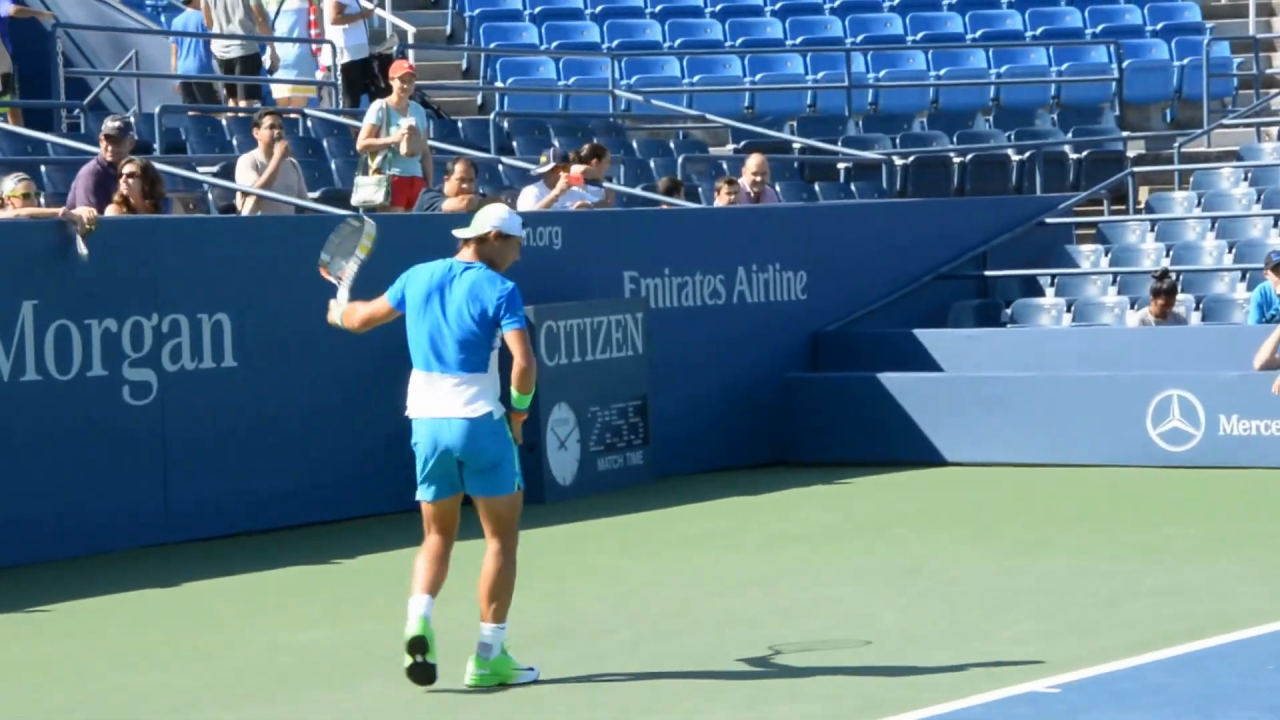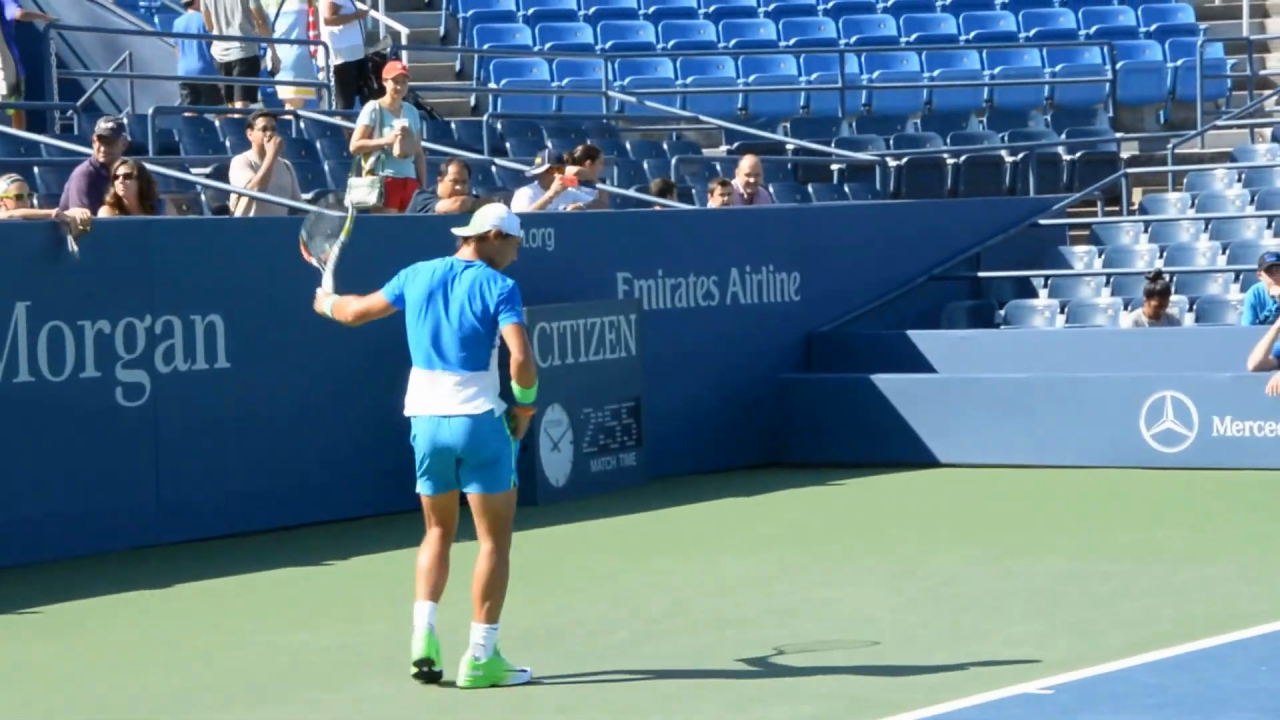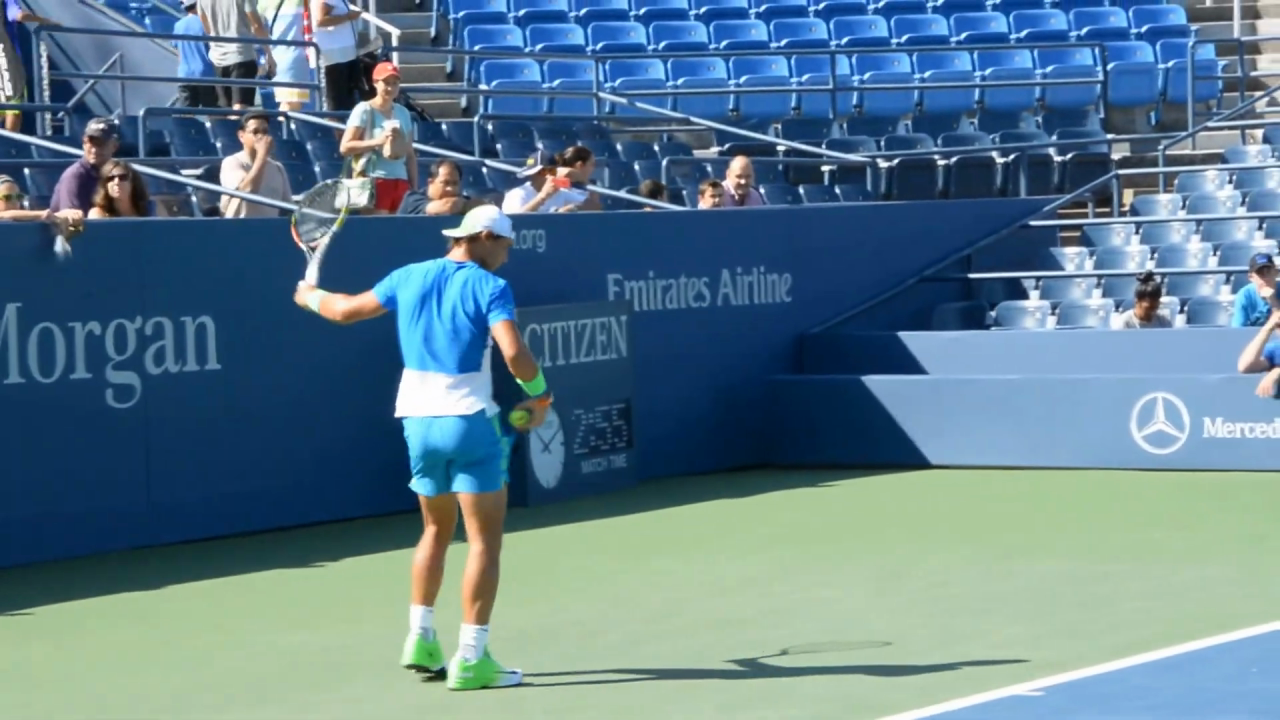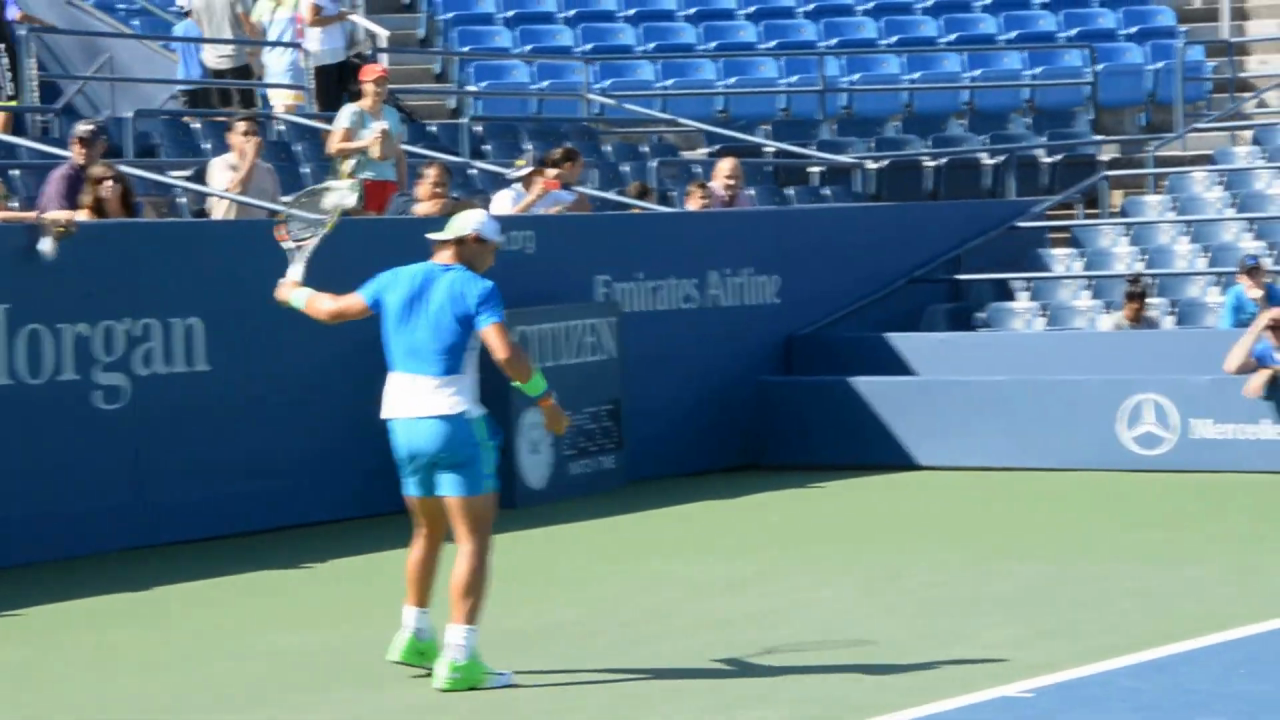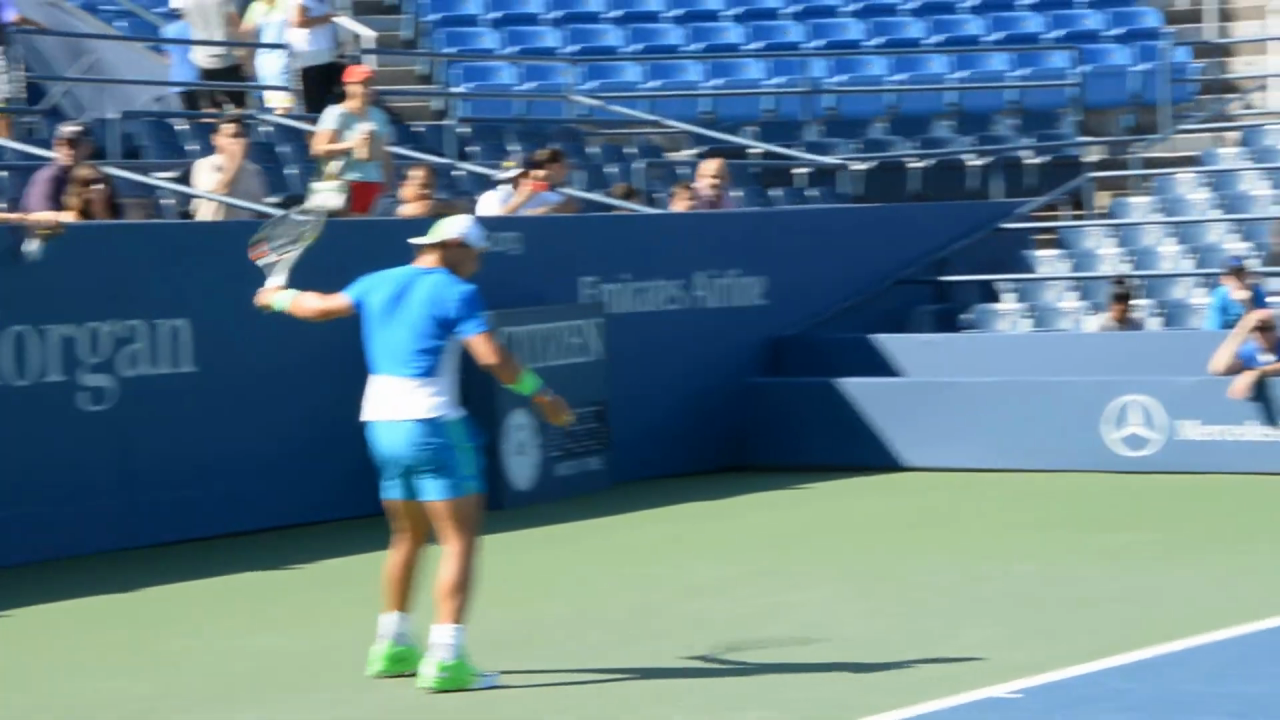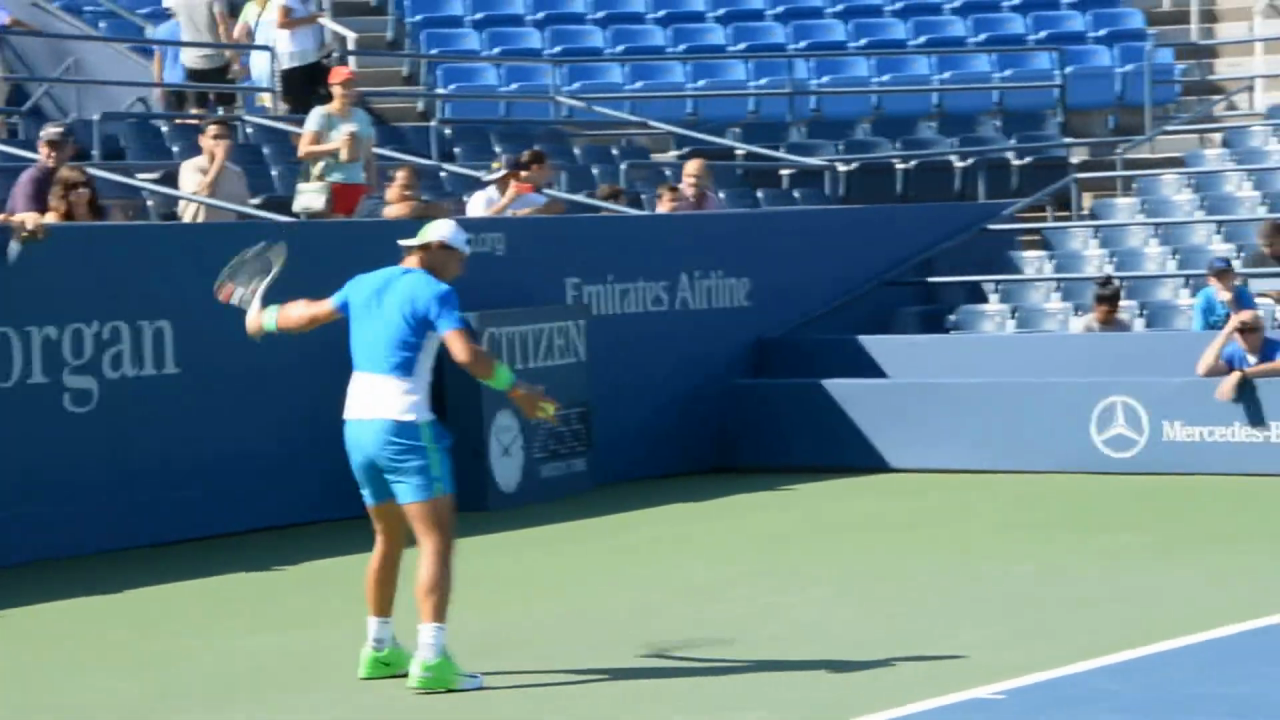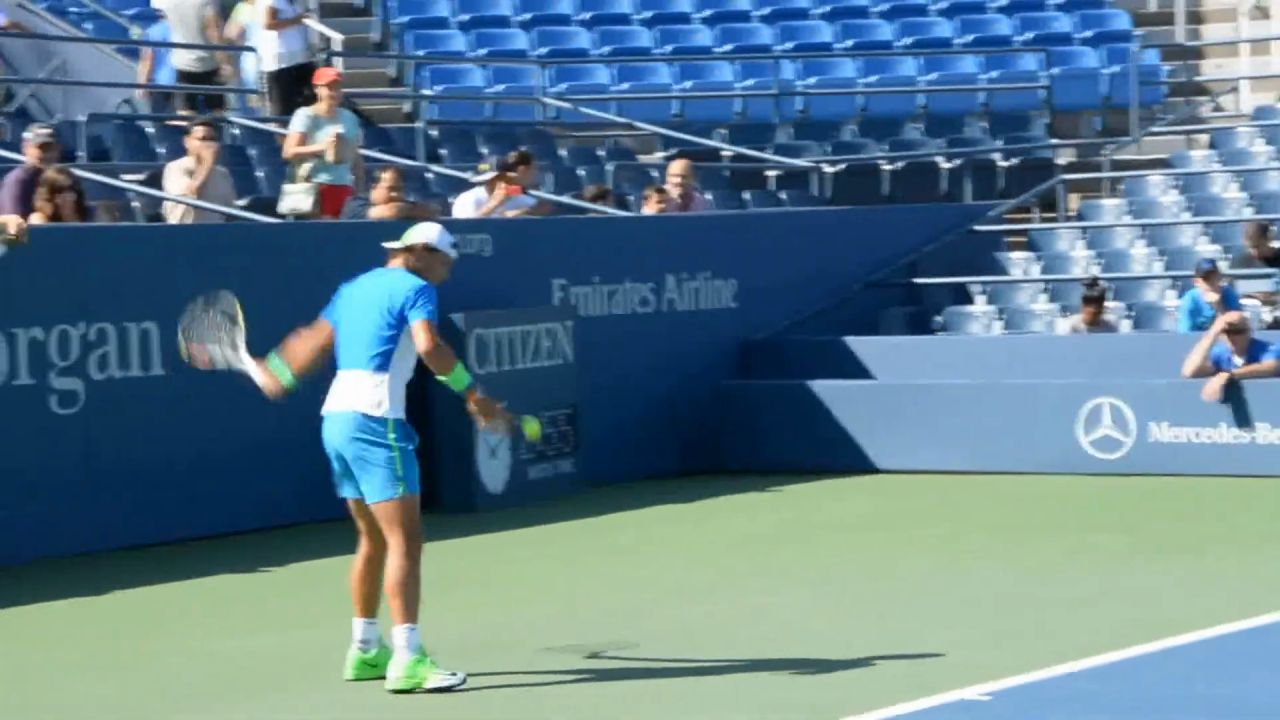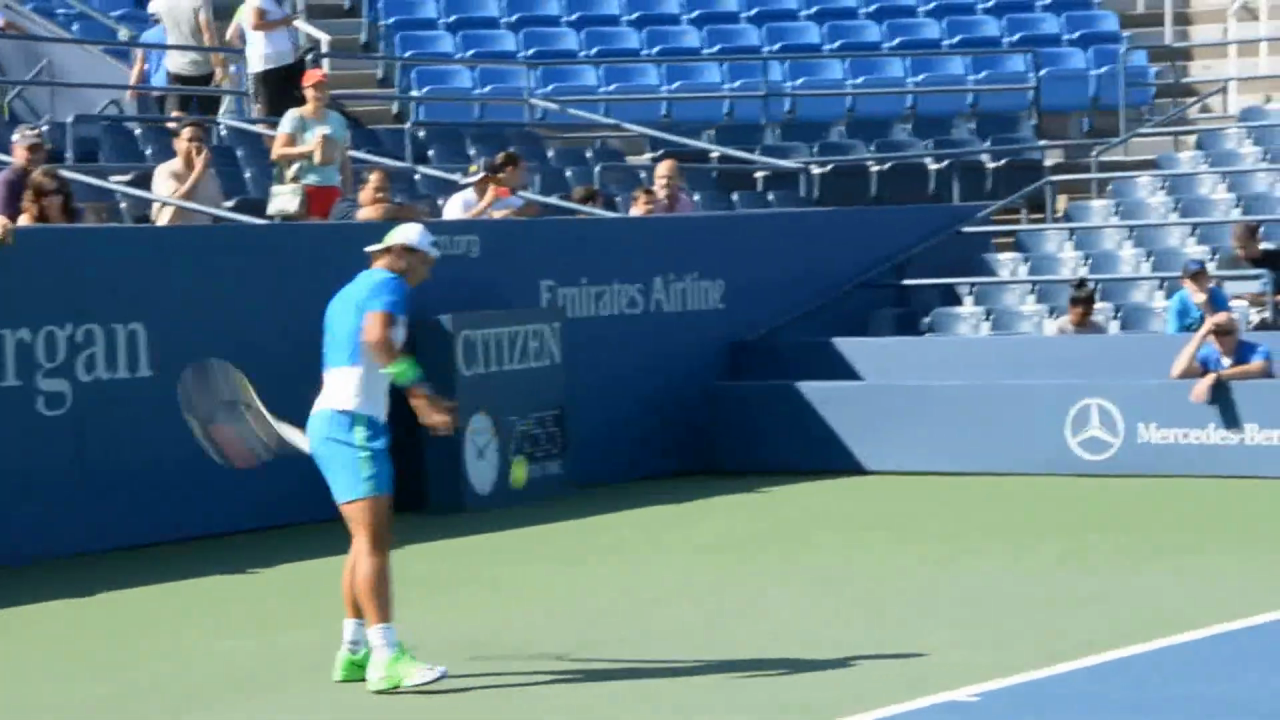
dt=0.1s
person 1, frame 1
left shoulder: (417, 278)
right shoulder: (500, 289)
left elbow: (360, 319)
right elbow: (524, 362)
left wrist: (337, 311)
right wrist: (519, 408)
left hip: (427, 424)
right hip: (480, 424)
left knee: (438, 539)
right knee: (501, 541)
left ankle: (418, 619)
right ankle: (489, 658)
person 1, frame 2
left shoulder: (416, 276)
right shoulder: (499, 287)
left elbow: (355, 312)
right elbow: (522, 358)
left wrist: (325, 301)
right wrist: (525, 404)
left hip: (426, 421)
right hip: (479, 421)
left knee: (439, 532)
right knee: (494, 541)
left ankle: (425, 635)
right ankle: (481, 658)
person 1, frame 3
left shoulder: (408, 278)
right shoulder: (490, 287)
left elbow: (346, 310)
right elbow: (515, 353)
left wrist: (309, 294)
right wrist: (538, 397)
left hip: (419, 422)
right hip: (470, 422)
left knee: (436, 531)
right knee: (485, 541)
left ankle: (422, 639)
right ankle: (471, 659)
person 1, frame 4
left shoulder: (394, 281)
right shoulder: (477, 289)
left elbow: (333, 309)
right elbow: (508, 354)
left wrist: (293, 293)
right wrist: (545, 398)
left hip: (404, 423)
right hip: (456, 423)
left knee: (427, 533)
right knee: (473, 542)
left ankle: (414, 638)
right ankle: (459, 660)
person 1, frame 5
left shoulder: (377, 283)
right shoulder: (457, 294)
left elbow: (320, 307)
right elbow: (492, 357)
left wrist: (279, 297)
right wrist: (540, 395)
left hip: (382, 426)
right hip: (432, 428)
left knee: (408, 536)
right knee: (459, 542)
left ankle: (393, 645)
right ankle: (446, 660)
person 1, frame 6
left shoulder: (365, 284)
right shoulder: (434, 292)
left elbow: (309, 314)
right elbow: (467, 354)
left wrist: (266, 318)
right wrist: (517, 389)
left hip: (359, 426)
right hip: (404, 428)
left knee: (389, 540)
right knee: (436, 543)
left ankle: (379, 649)
right ankle: (432, 660)
person 1, frame 7
left shoulder: (355, 288)
right shoulder: (416, 289)
left elbow: (312, 341)
right elbow: (429, 348)
left wrist: (275, 372)
right wrist: (472, 394)
left hip: (343, 424)
right hip: (374, 425)
left knee: (375, 540)
right knee: (404, 542)
left ankle: (366, 651)
right ankle: (408, 660)
person 1, frame 8
left shoulder: (351, 294)
right shoulder: (384, 285)
right elbow: (376, 340)
right wrist: (419, 393)
left hip: (335, 424)
right hip: (351, 423)
left knee: (369, 540)
right knee: (372, 541)
left ankle: (357, 652)
right ankle: (387, 658)
